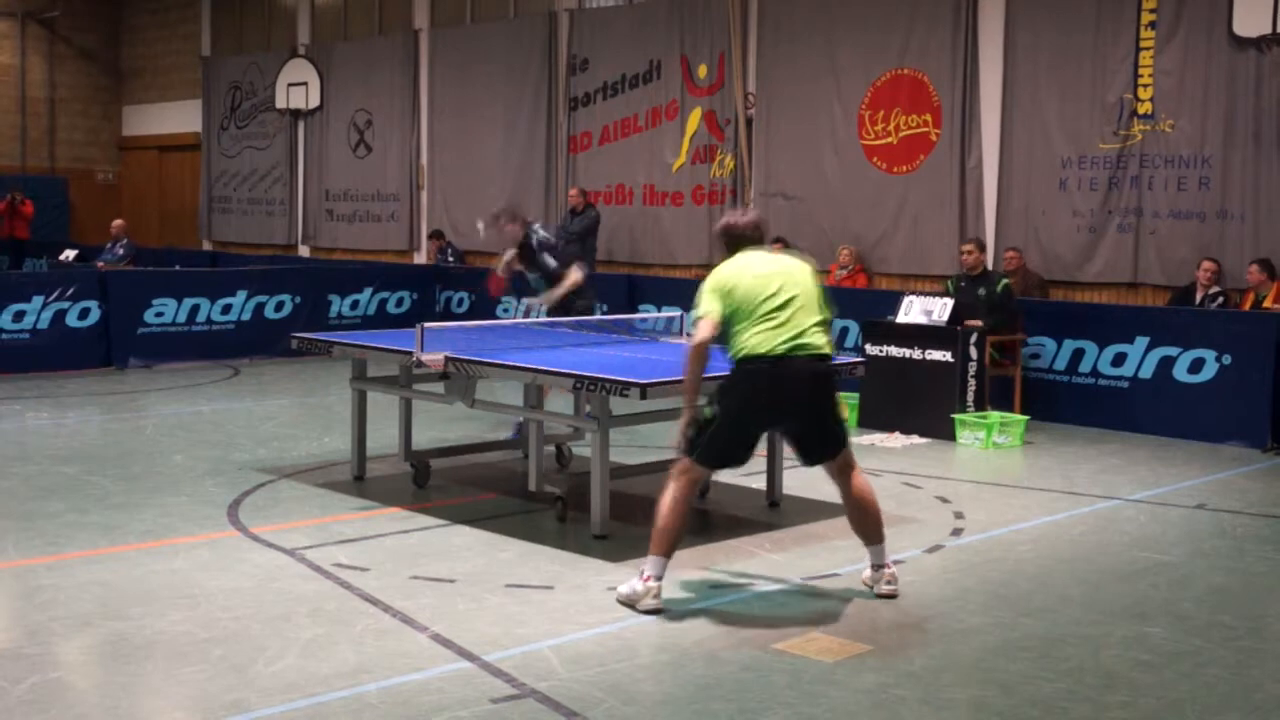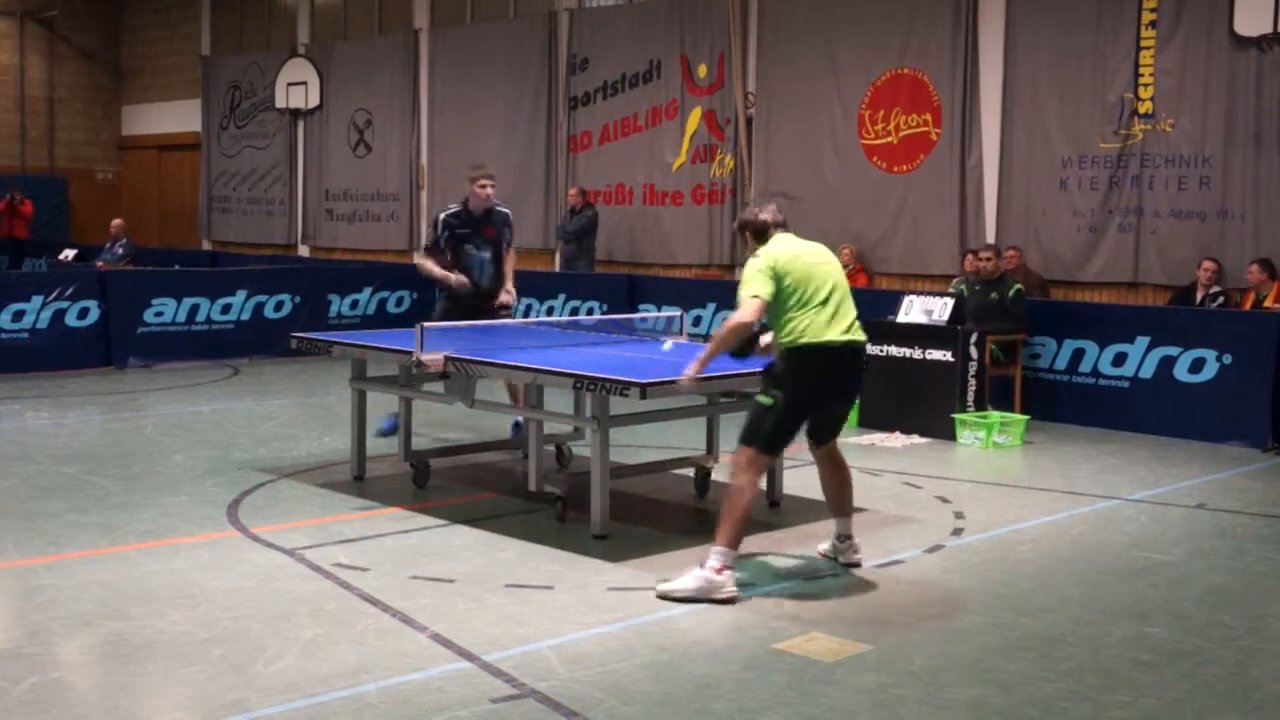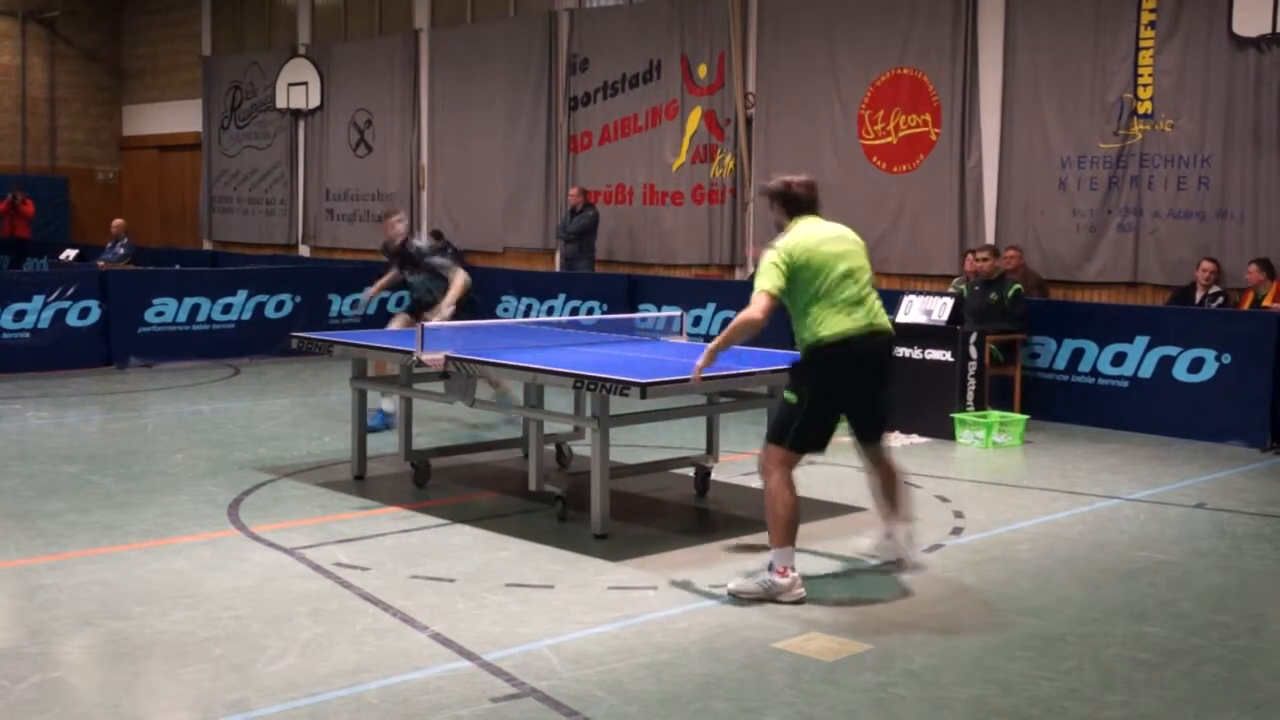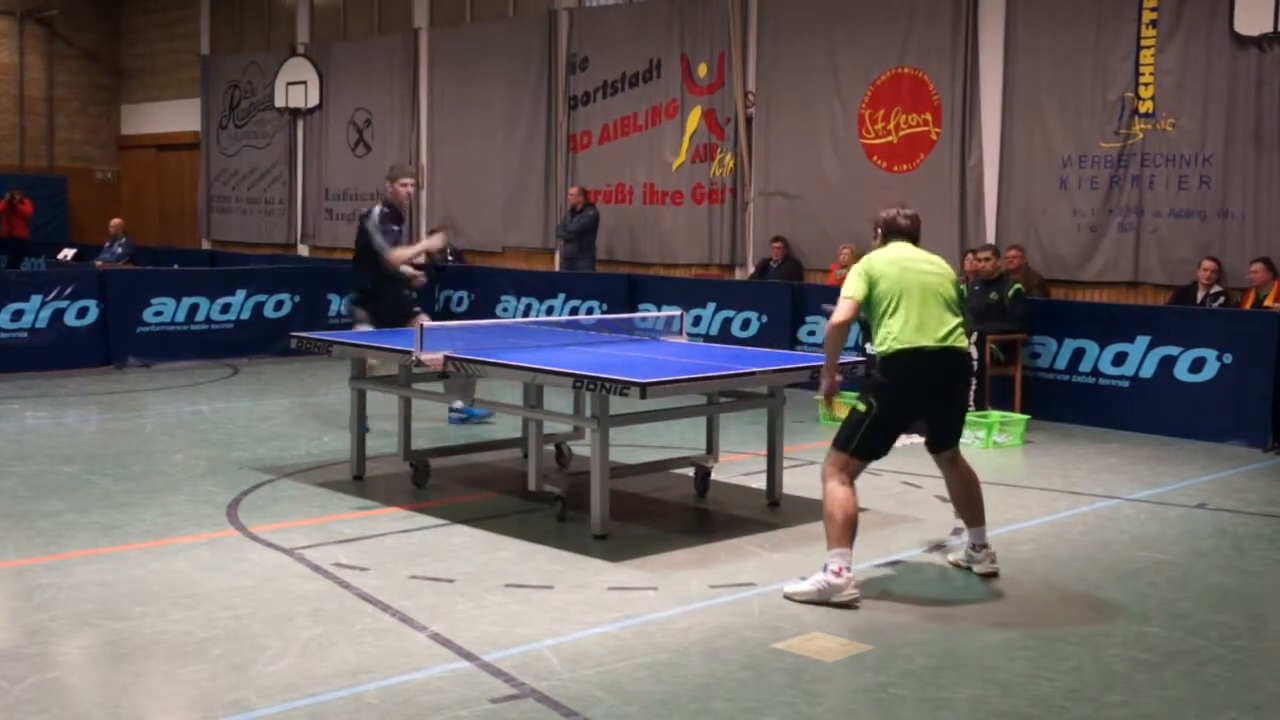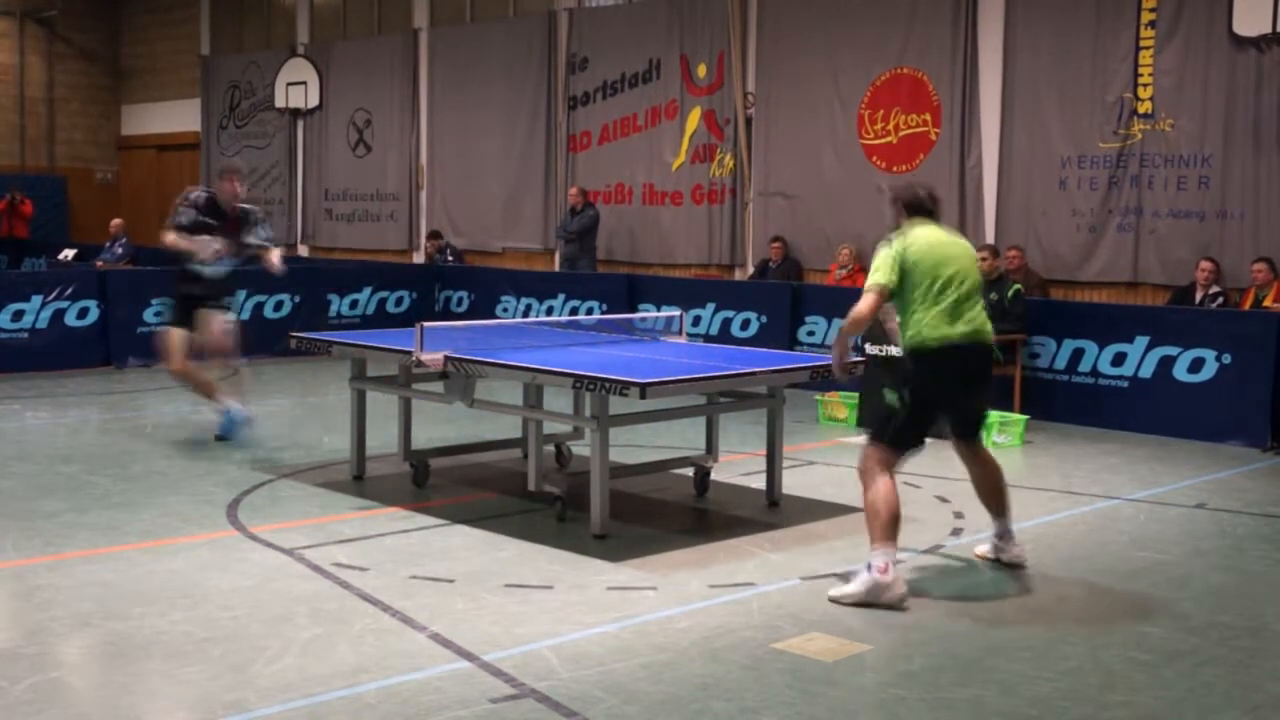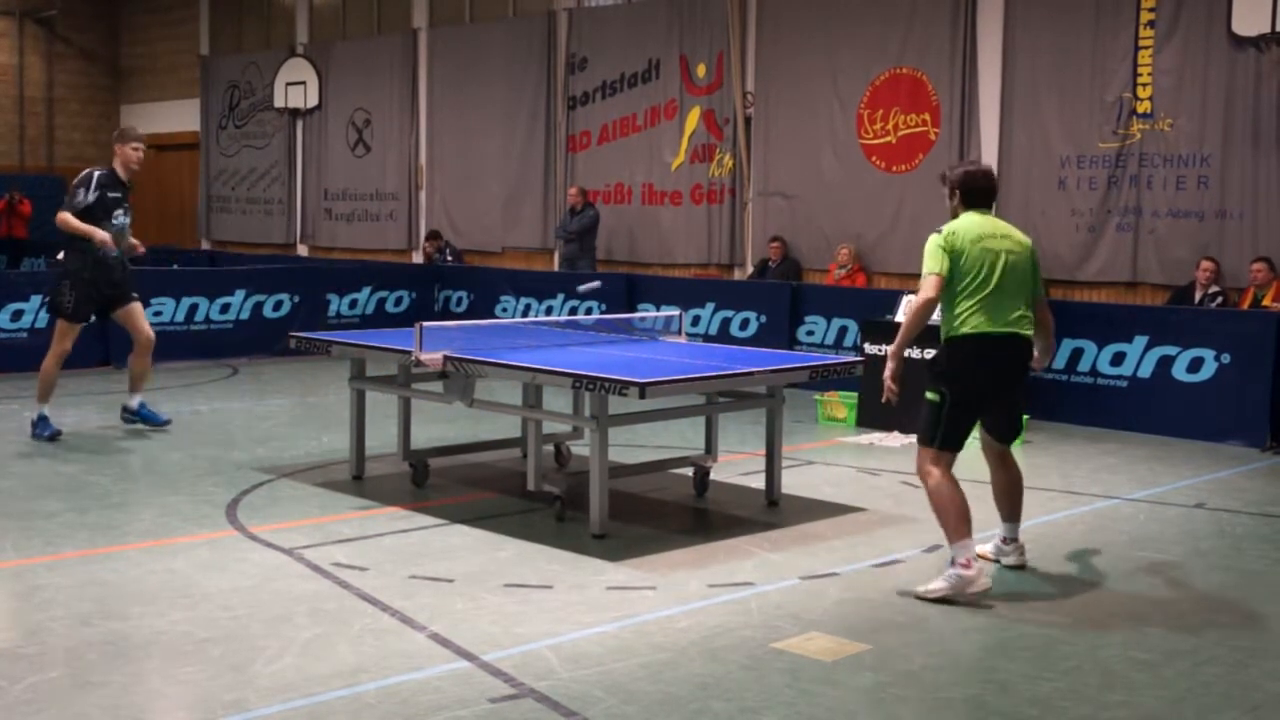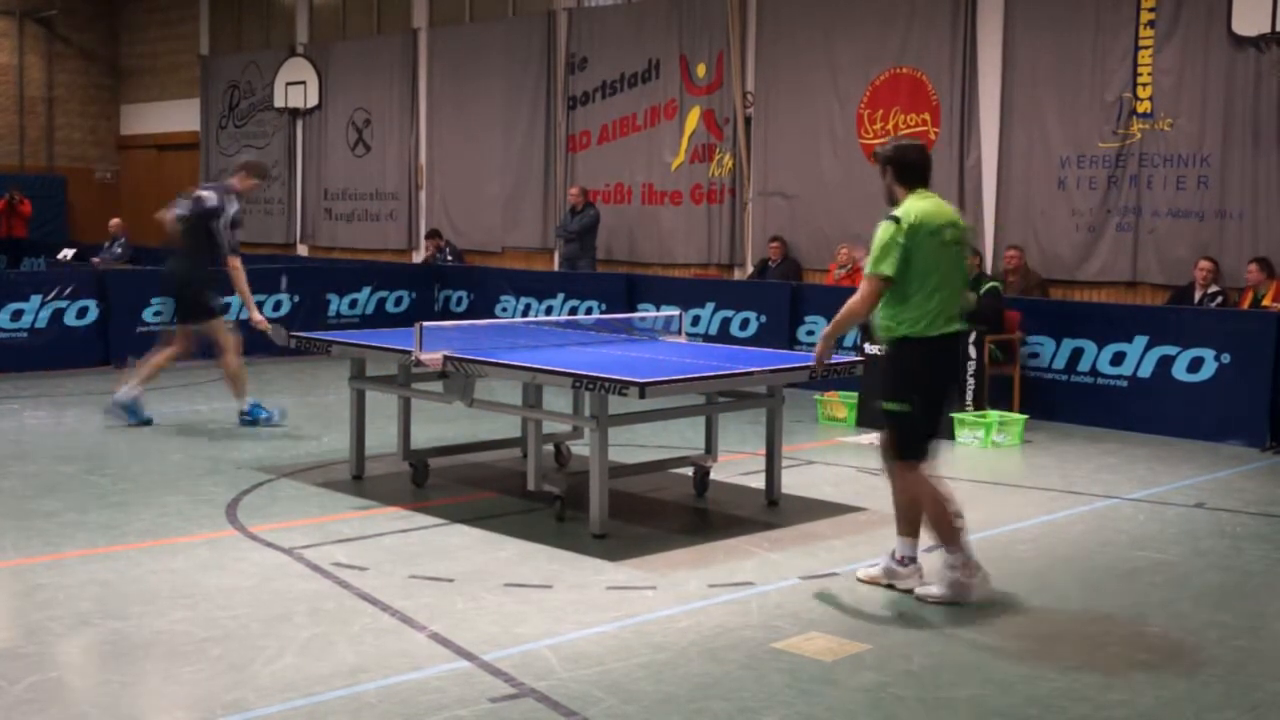
dt=0.7s
person 1, frame 1
left shoulder: (722, 275)
right shoulder: (801, 265)
left elbow: (701, 340)
right elbow: (827, 331)
left wrist: (690, 408)
left hip: (757, 375)
right hip: (813, 373)
left knee: (686, 475)
right knee: (845, 470)
left ankle: (648, 583)
right ankle: (882, 570)
person 1, frame 2
left shoulder: (763, 259)
right shoulder: (821, 252)
left elbow: (745, 320)
left wrist: (700, 362)
left hip: (807, 362)
right hip: (849, 359)
left knee: (747, 464)
right knee: (824, 444)
left ankle: (717, 571)
right ankle: (844, 541)
person 1, frame 3
left shoulder: (783, 249)
right shoulder: (849, 236)
left elbow: (756, 315)
left wrist: (712, 350)
left hip: (831, 356)
right hip: (876, 347)
left knee: (776, 462)
right knee: (874, 450)
left ankle: (783, 574)
right ankle: (897, 537)
person 1, frame 4
left shoulder: (869, 264)
right shoulder: (941, 266)
left elbow: (840, 321)
left wrist: (829, 372)
left hip: (903, 368)
right hip: (954, 364)
left knee: (838, 469)
right knee: (949, 454)
left ankle: (837, 575)
right ankle: (980, 550)
person 1, frame 5
left shoulder: (898, 246)
right shoulder: (962, 246)
left elbow: (864, 312)
left wrist: (841, 348)
left hip: (932, 359)
right hip: (976, 354)
left knee: (876, 463)
right knee: (970, 448)
left ankle: (882, 572)
right ankle: (1006, 541)
person 1, frame 6
left shoulder: (947, 235)
right shoulder: (1022, 241)
left elbow: (928, 297)
right elbow: (1044, 319)
left wrist: (894, 353)
right wrist: (1043, 350)
left hip: (967, 351)
right hip: (1014, 353)
left knee: (932, 463)
right knee: (997, 449)
left ankle: (966, 566)
right ankle: (1009, 544)
person 1, frame 7
left shoulder: (899, 222)
right shoulder: (952, 219)
left elbow: (866, 302)
left wrist: (828, 337)
left hip: (915, 352)
right hip: (948, 346)
left knee: (906, 466)
right knee: (898, 454)
left ankle: (964, 569)
right ankle: (904, 562)
person 2, frame 1
left shoulder: (542, 243)
right shoulder: (523, 240)
left elbow: (578, 275)
left wrist: (549, 297)
right wrist: (507, 260)
left hip: (575, 305)
right hip: (559, 306)
person 2, frame 2
left shoulder: (502, 216)
right shoulder: (447, 218)
right elbow: (424, 262)
left wrist: (508, 285)
right wrist: (448, 276)
left hip: (491, 300)
right hip: (456, 299)
left ankle: (520, 417)
right ankle: (401, 412)
person 2, frame 3
left shoulder: (420, 248)
right shoulder: (391, 249)
left elbow: (460, 276)
left wrist: (447, 306)
right wrist: (377, 288)
left hip: (455, 308)
right hip: (423, 306)
left ankle: (506, 401)
right ankle: (386, 410)
person 2, frame 4
left shoulder: (397, 215)
right shoulder: (376, 217)
right elbow: (393, 258)
left wrist: (409, 272)
right wrist: (426, 245)
left hip: (400, 299)
right hip: (368, 302)
left ankle: (458, 406)
person 2, frame 5
left shoulder: (249, 216)
right shoulder: (196, 200)
left elbow: (267, 249)
right elbow: (169, 239)
left wrist: (273, 259)
right wrist: (196, 246)
left hip: (214, 294)
right hip: (185, 293)
left knee: (212, 343)
right knee: (178, 367)
left ankle: (232, 406)
right ankle: (229, 406)
person 2, frame 6
left shoulder: (124, 186)
right shoulder: (95, 178)
right elbow: (62, 217)
left wrist: (130, 241)
right wrist: (93, 233)
left hip: (114, 277)
right hip: (82, 275)
left knee: (146, 338)
right knee: (61, 347)
left ankle: (134, 405)
right ankle: (41, 417)
person 2, frame 7
left shoulder: (205, 193)
right shoulder: (228, 208)
left elbow: (169, 217)
right elbow: (233, 264)
right wrist: (252, 309)
left hip: (180, 276)
right hip: (193, 281)
left knee: (181, 345)
right knee: (230, 343)
left ankle: (127, 396)
right ankle: (247, 408)
